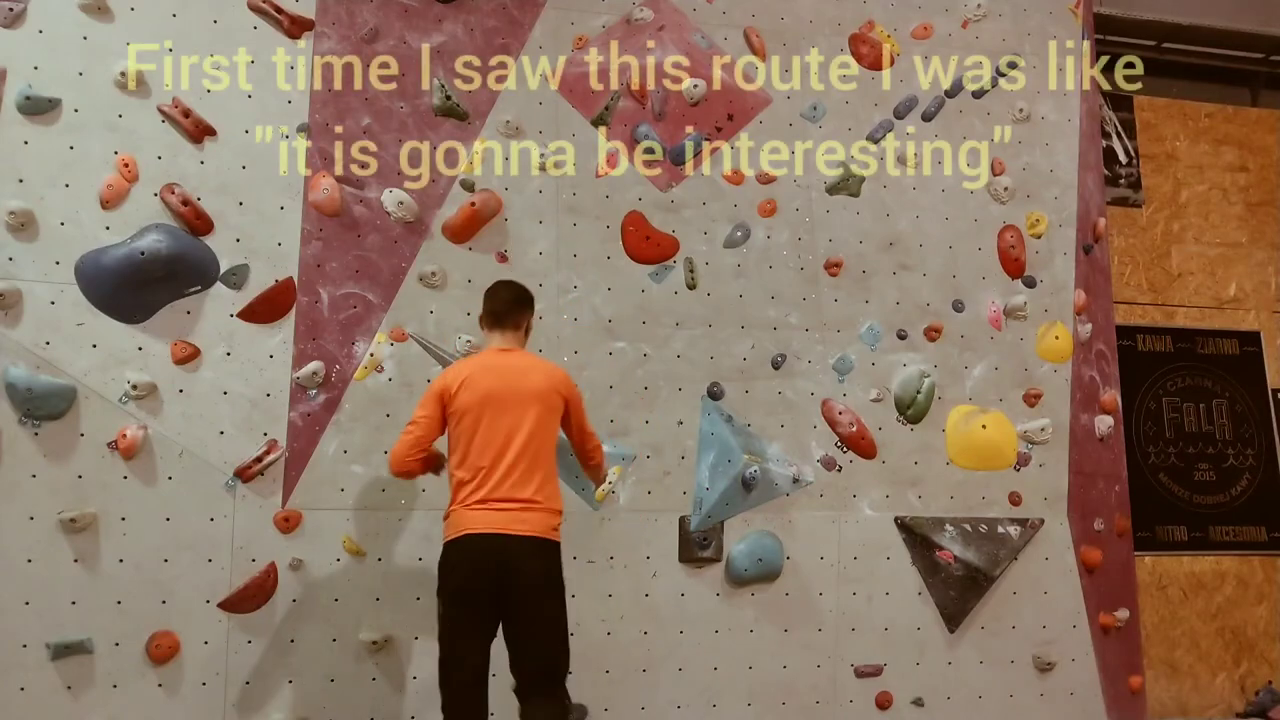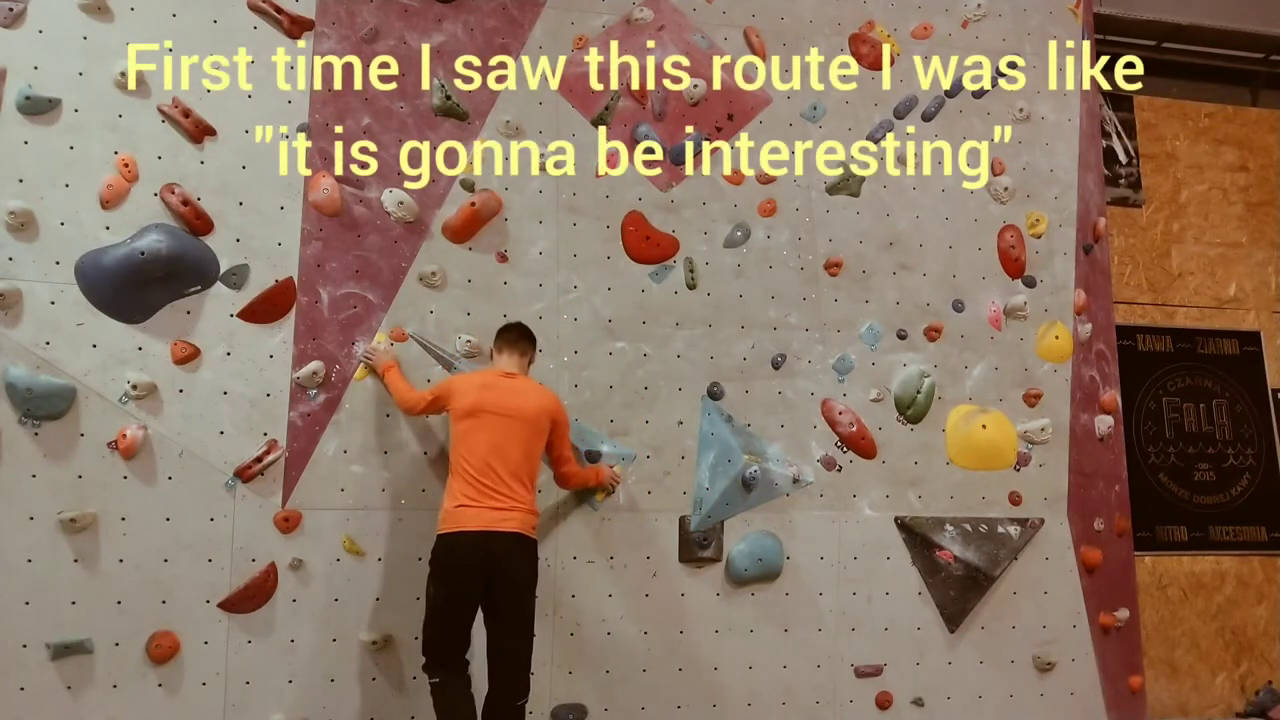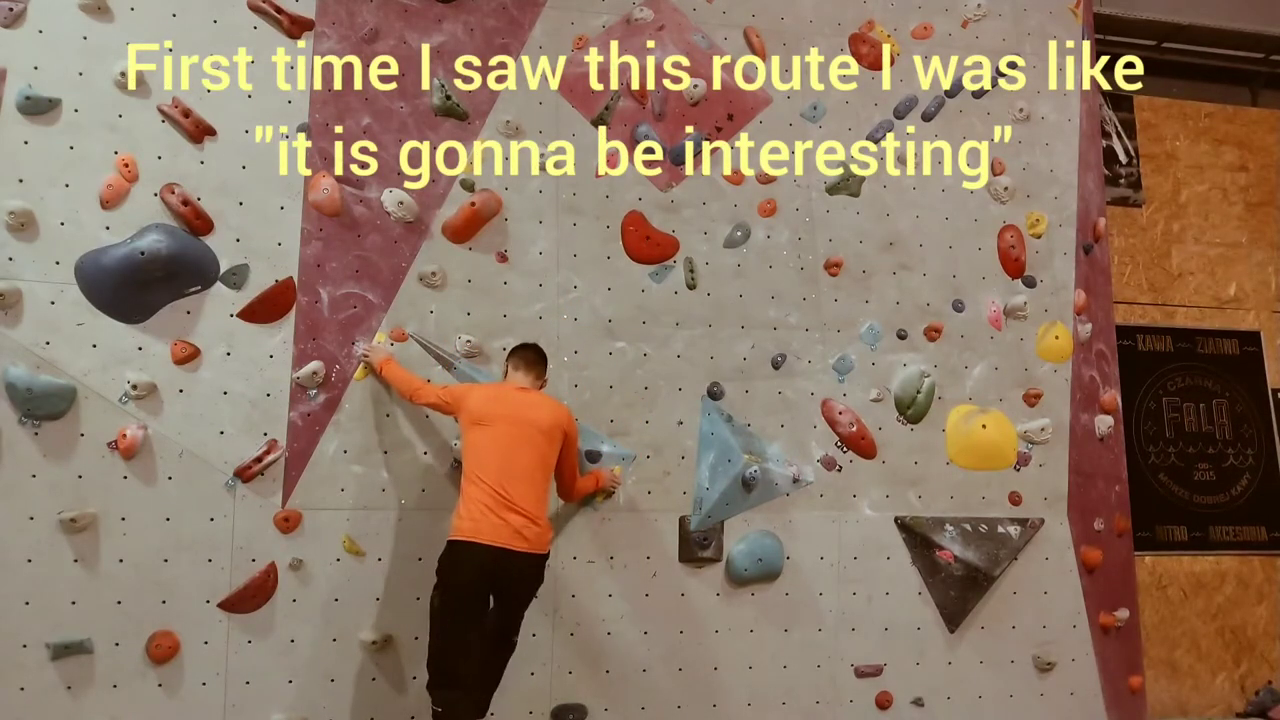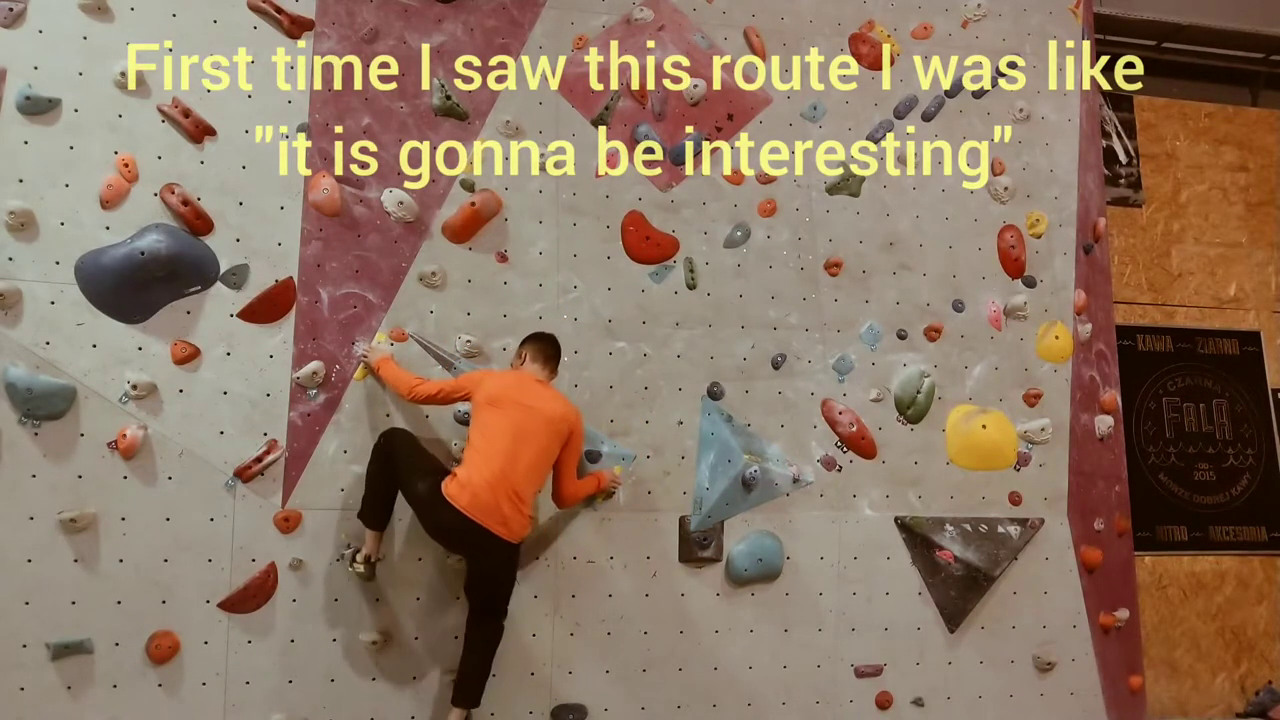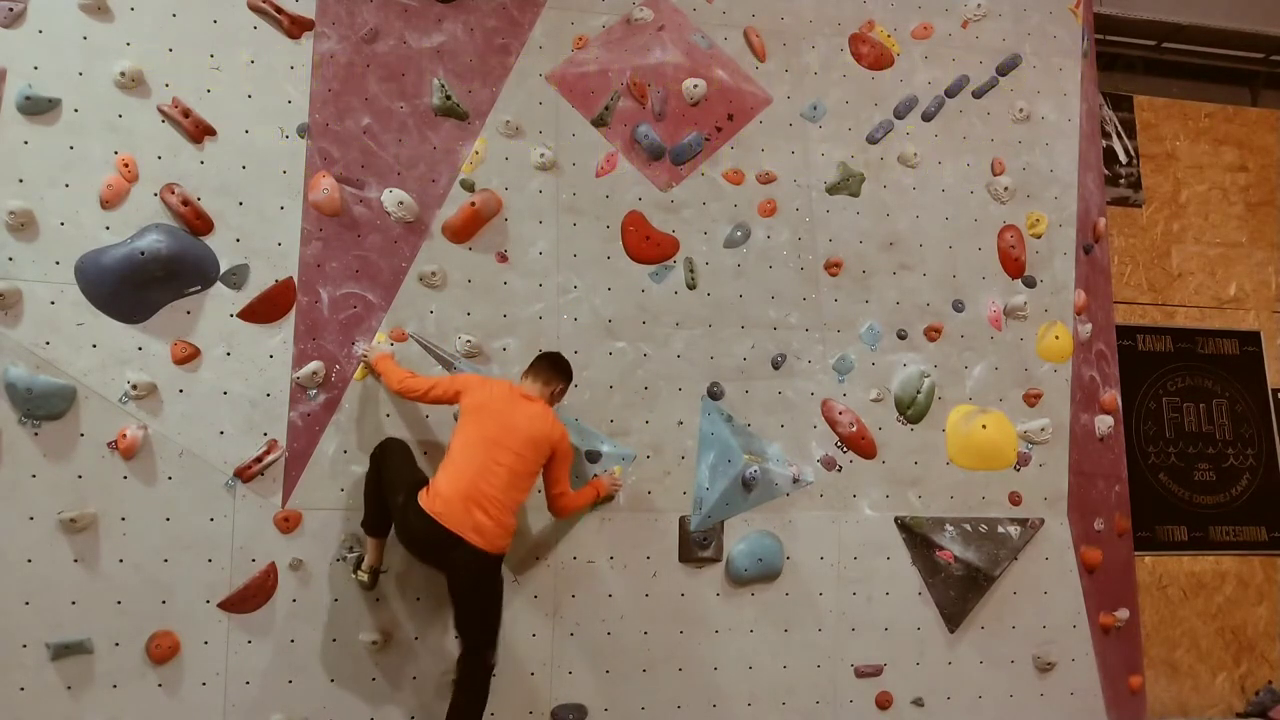
dt=1s
person 1, frame 1
left shoulder: (452, 379)
right shoulder: (556, 379)
left elbow: (401, 463)
right elbow: (592, 456)
right wrist: (598, 473)
left hip: (468, 542)
right hip: (535, 543)
person 1, frame 2
left shoulder: (460, 387)
right shoulder: (548, 403)
left elbow: (410, 402)
right elbow: (567, 476)
left wrist: (387, 367)
right wrist: (598, 475)
left hip: (460, 537)
right hip: (517, 541)
left knee: (444, 659)
right knee: (510, 666)
person 1, frame 3
left shoulder: (473, 396)
right shoulder: (560, 416)
left elbow: (417, 391)
right elbow: (569, 491)
left wrist: (384, 362)
right wrist: (598, 480)
left hip: (471, 546)
right hip: (529, 553)
left knee: (450, 667)
right knee: (499, 640)
person 1, frame 4
left shoulder: (489, 380)
right shoulder: (569, 416)
left elbow: (416, 391)
right elbow: (564, 496)
left wrist: (382, 362)
right wrist: (598, 481)
left hip: (451, 509)
right hip: (503, 538)
left knee: (394, 440)
right knee: (487, 621)
left ankle: (368, 552)
person 1, frame 5
left shoulder: (478, 386)
right shoulder: (555, 433)
left elbow: (407, 385)
right elbow: (560, 505)
left wrist: (381, 359)
right wrist: (597, 488)
left hip: (426, 523)
right hip: (481, 553)
left knee: (389, 451)
right knee: (479, 652)
left ankle: (370, 562)
